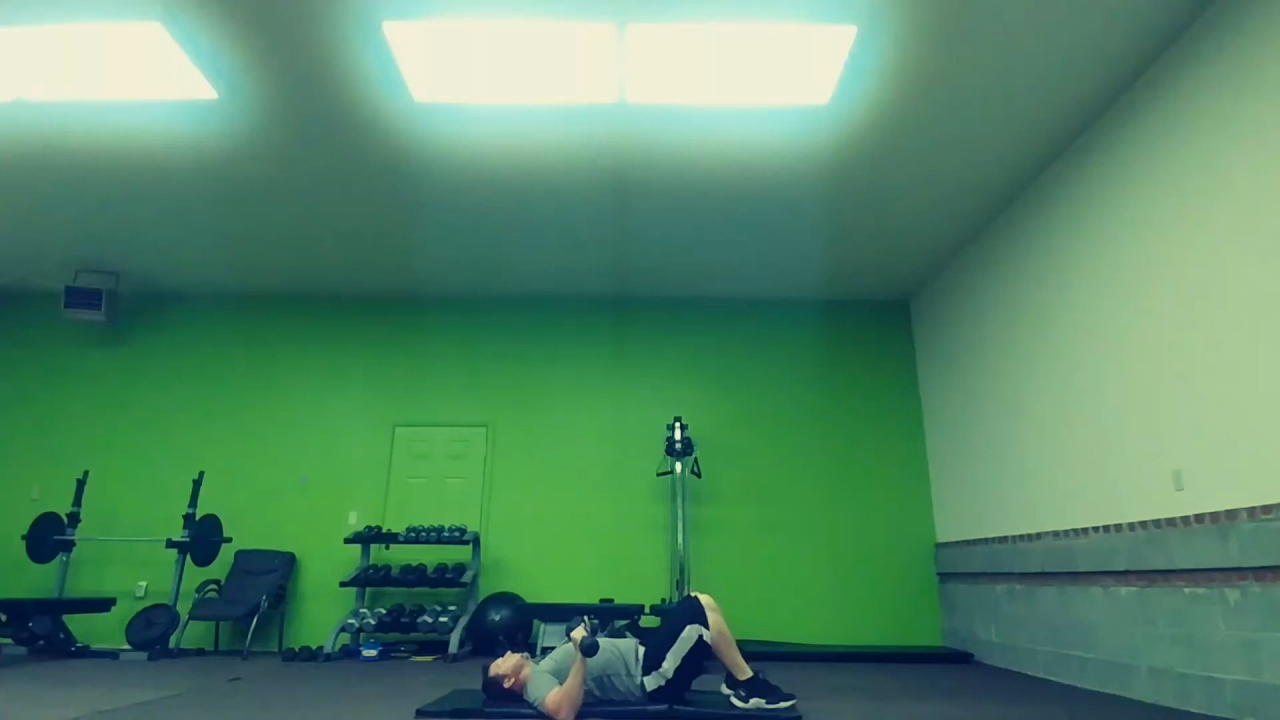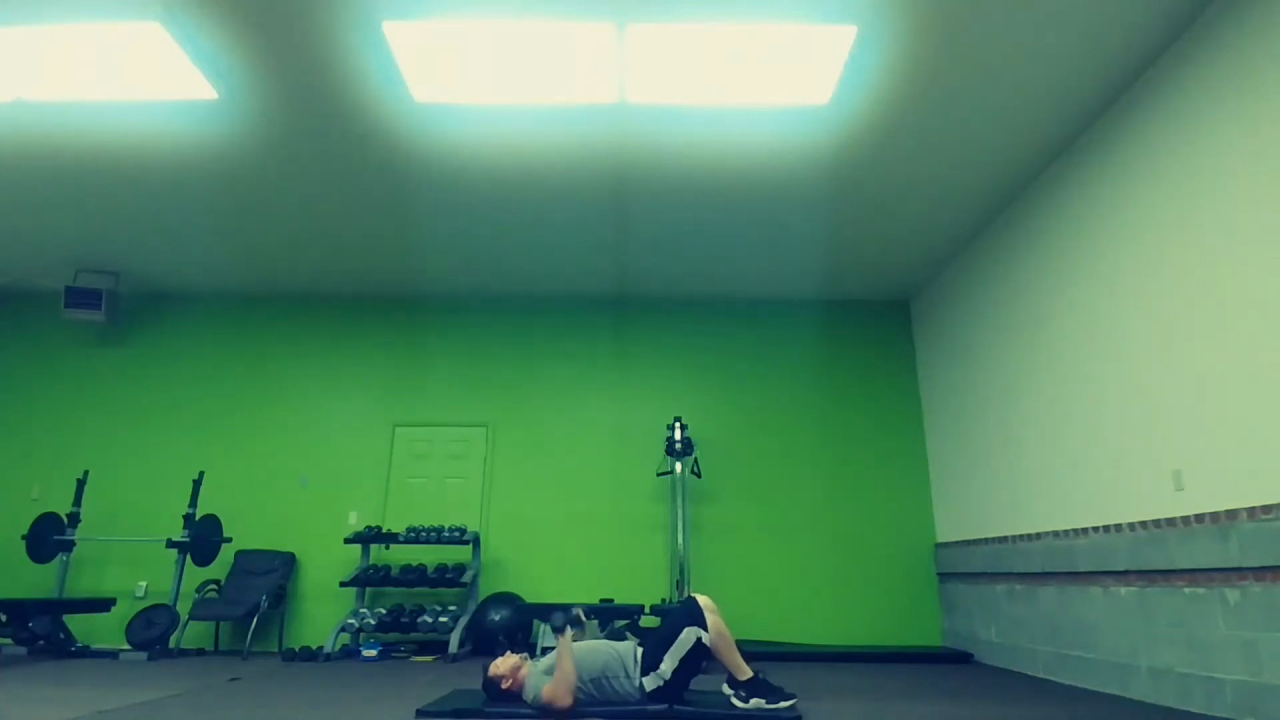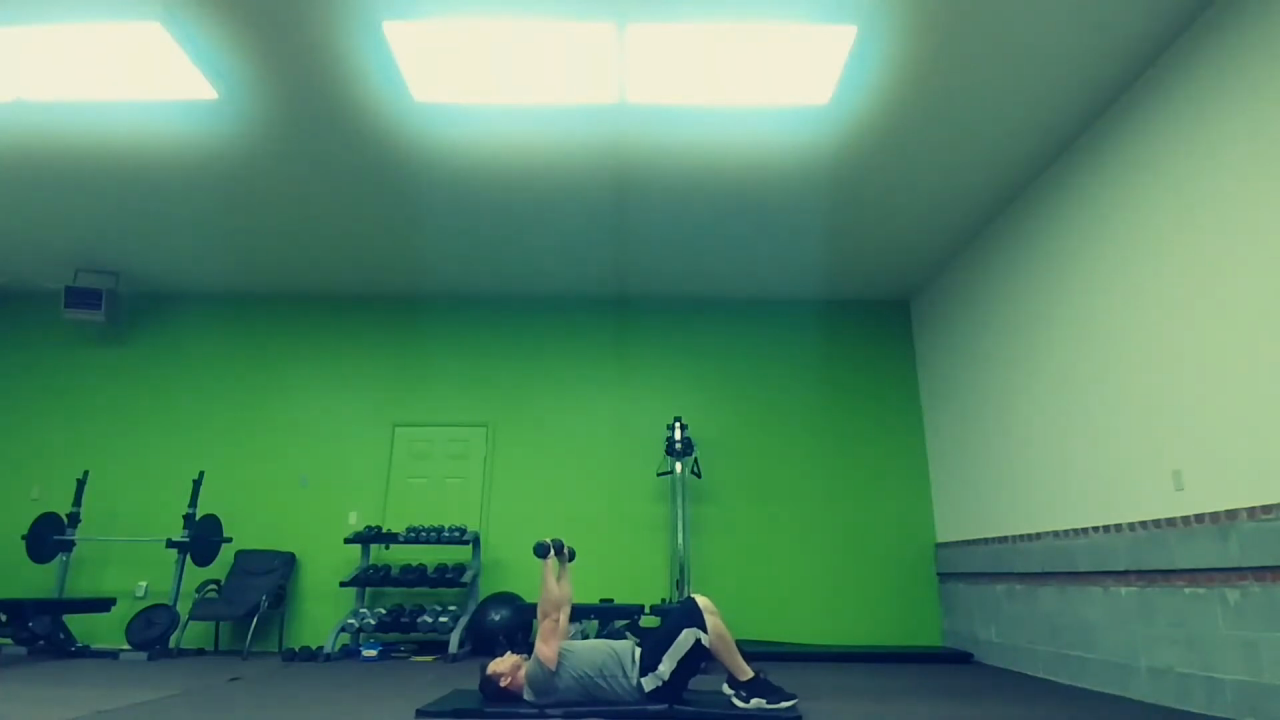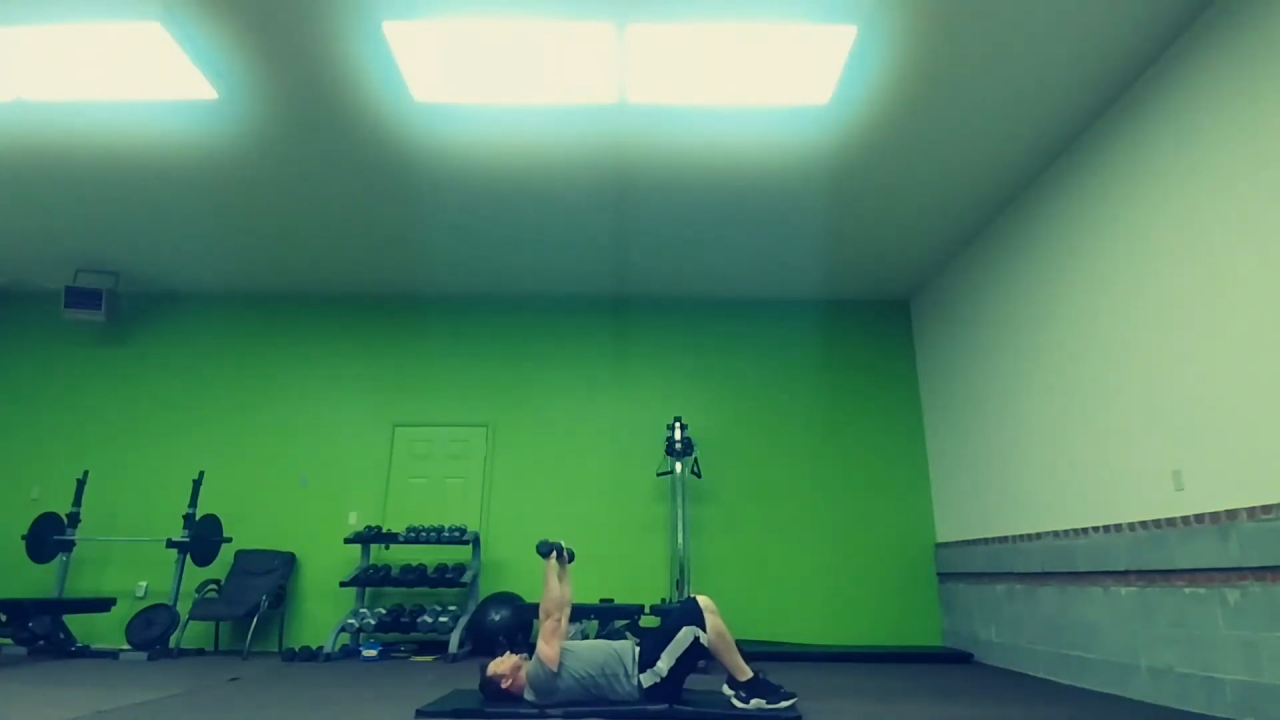
dt=1s
person 1, frame 1
left shoulder: (543, 670)
right shoulder: (536, 684)
left wrist: (583, 639)
right wrist: (581, 654)
left hip: (643, 660)
right hip: (650, 679)
left knee: (700, 604)
right knee: (700, 612)
left ankle: (737, 680)
right ankle: (749, 688)
person 1, frame 2
left shoulder: (541, 670)
right shoulder: (534, 685)
right elbow: (563, 699)
right wrist: (565, 635)
left hip: (641, 660)
right hip: (648, 679)
left knee: (700, 605)
right knee: (699, 613)
left ankle: (741, 681)
right ankle: (749, 687)
person 1, frame 3
left shoulder: (545, 668)
right shoulder: (539, 681)
left elbow: (562, 612)
right elbow: (549, 618)
left wrist: (564, 565)
right wrist: (547, 564)
left hip: (642, 668)
right hip: (647, 680)
left knee: (697, 608)
right knee: (698, 612)
left ankle: (742, 681)
right ankle: (749, 686)
person 1, frame 4
left shoulder: (543, 672)
right shoulder: (540, 680)
left elbow: (562, 615)
right elbow: (551, 619)
left wrist: (563, 567)
right wrist: (550, 565)
left hip: (641, 667)
right hip: (647, 680)
left knee: (699, 608)
right knee: (699, 611)
left ankle: (741, 681)
right ankle: (748, 687)
